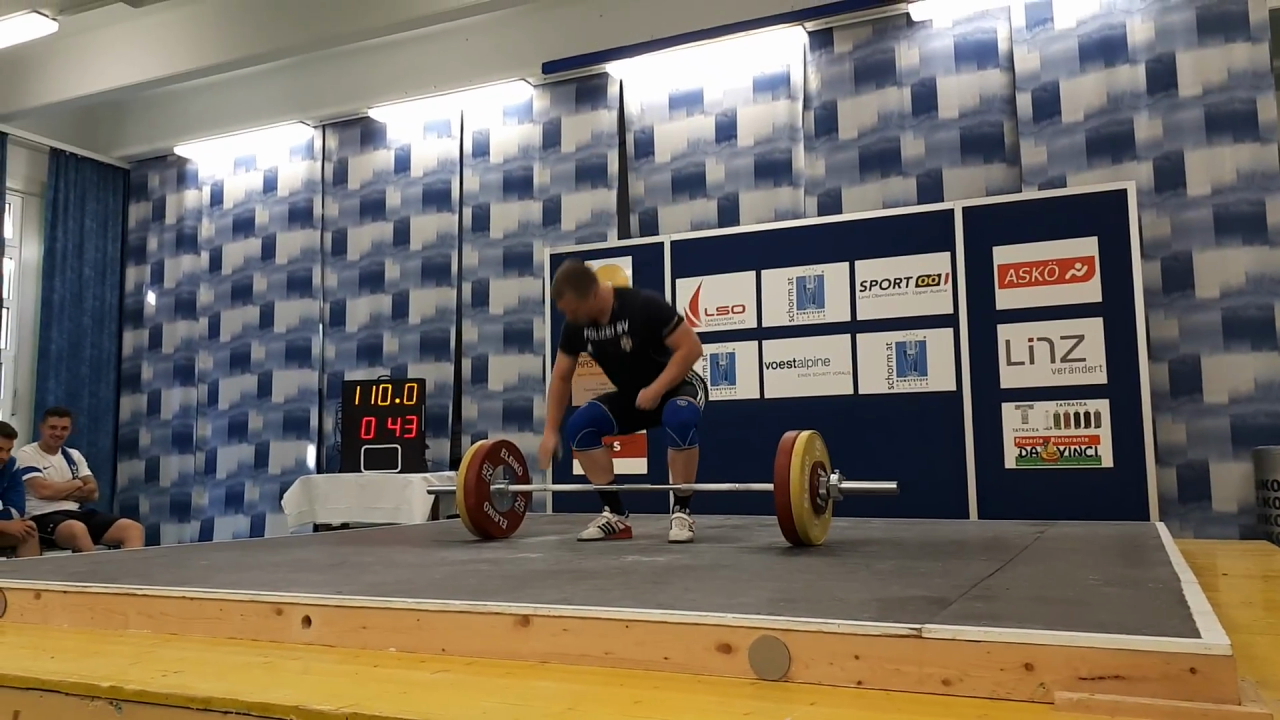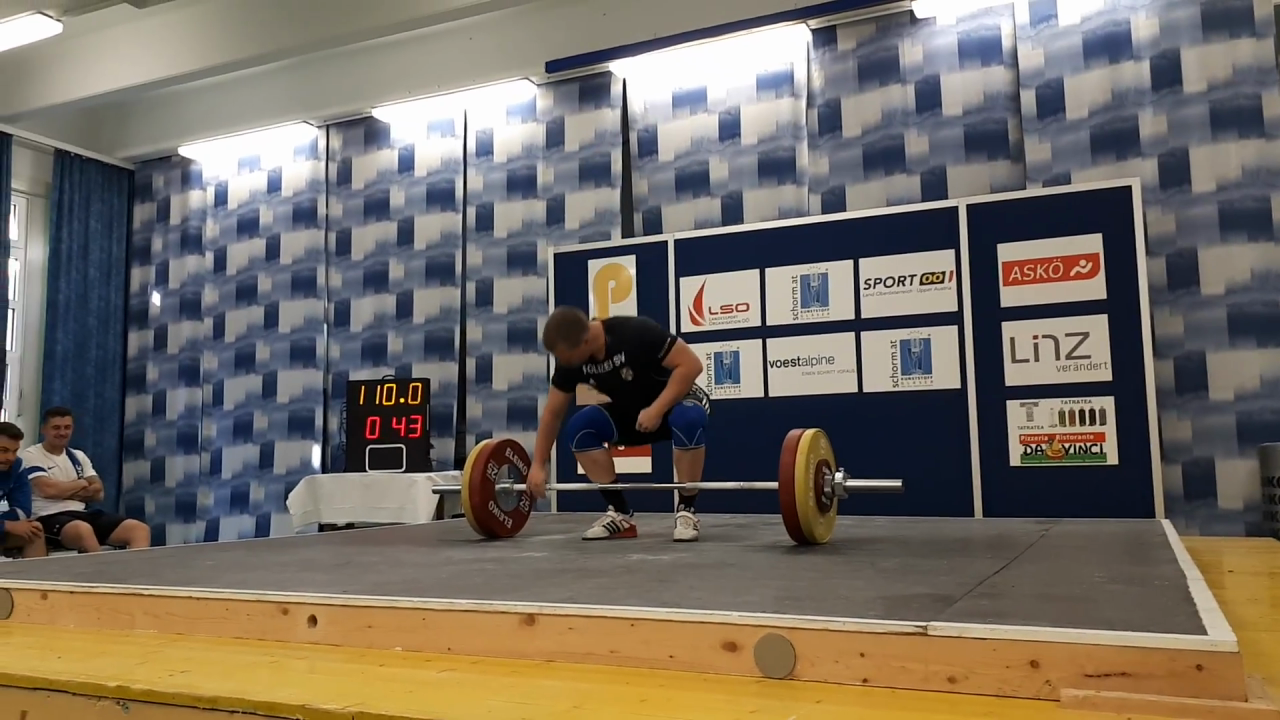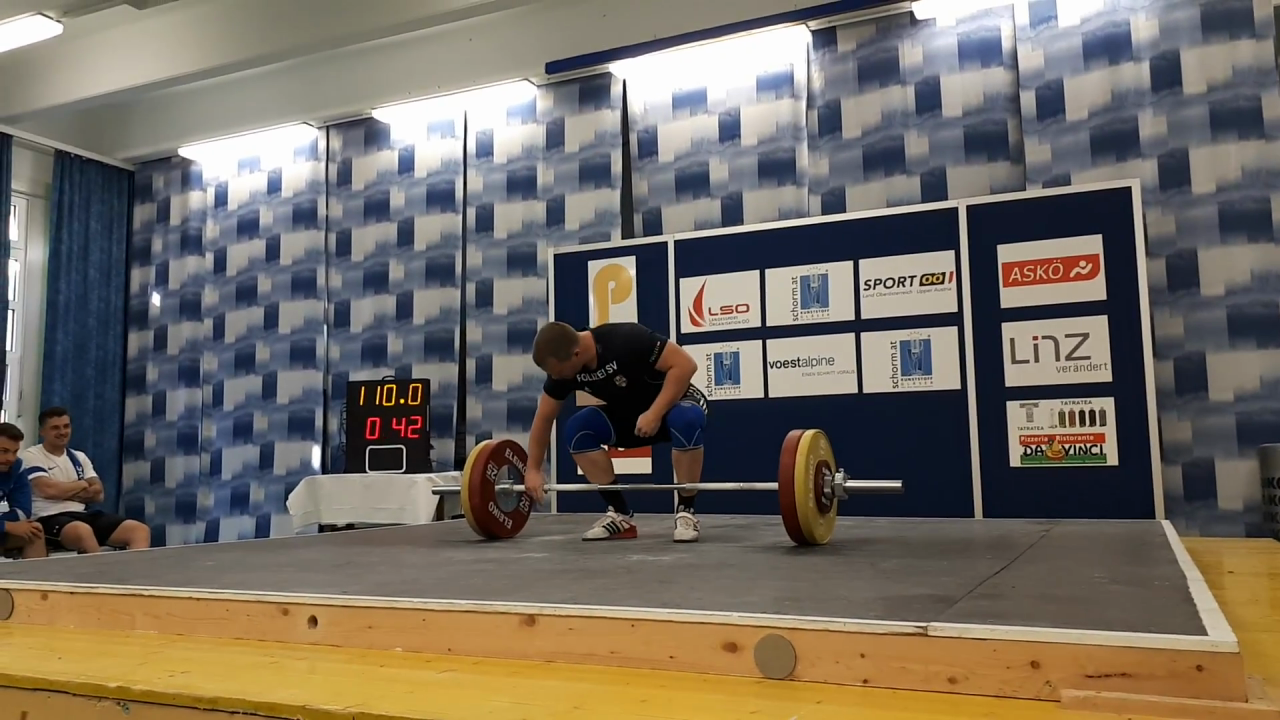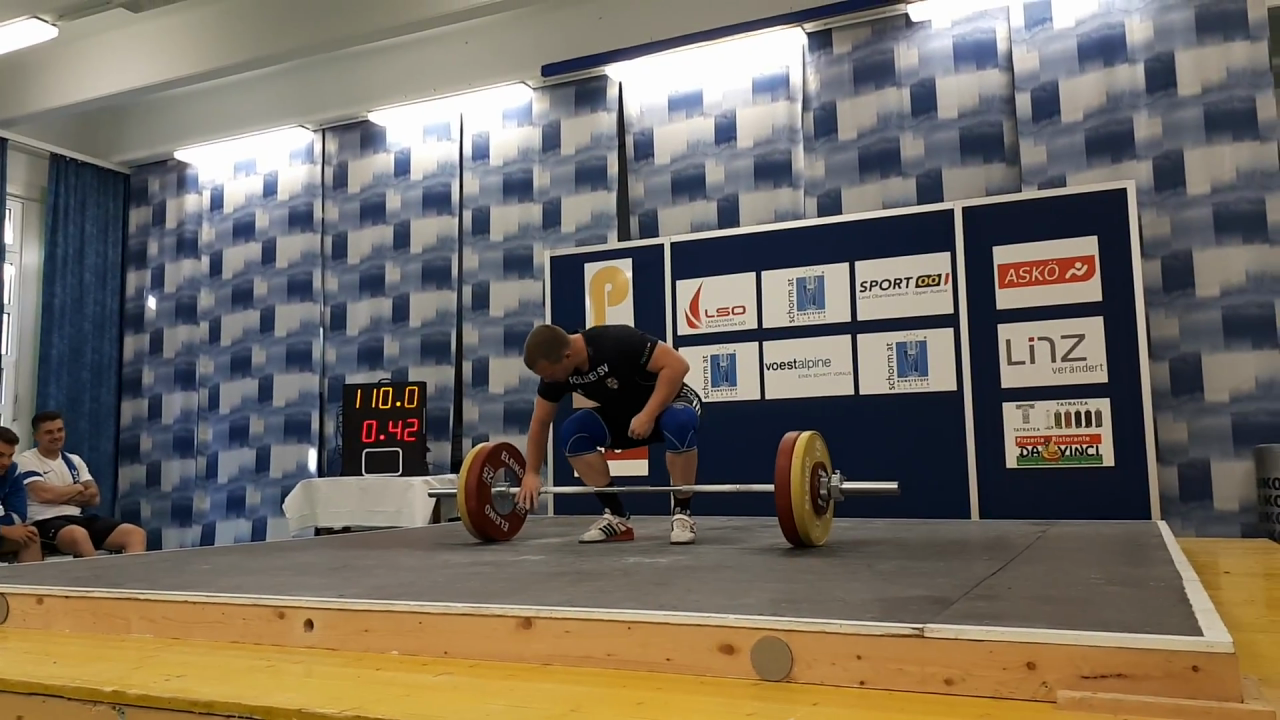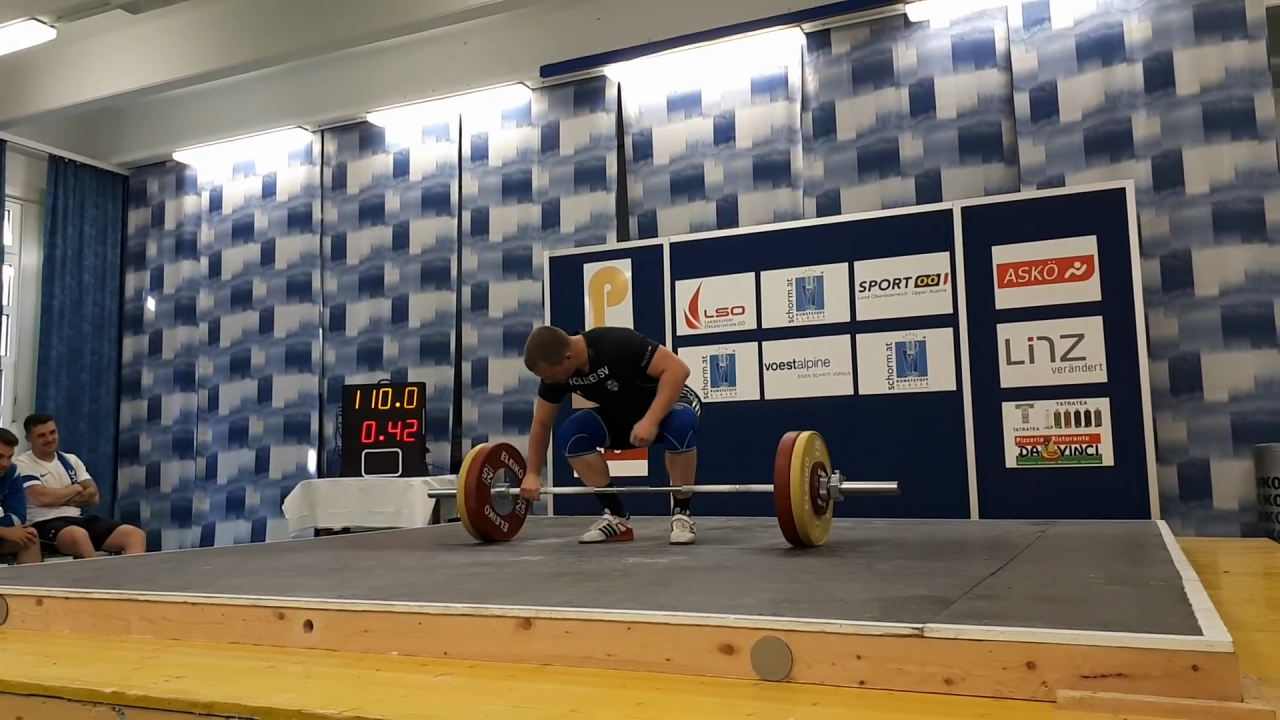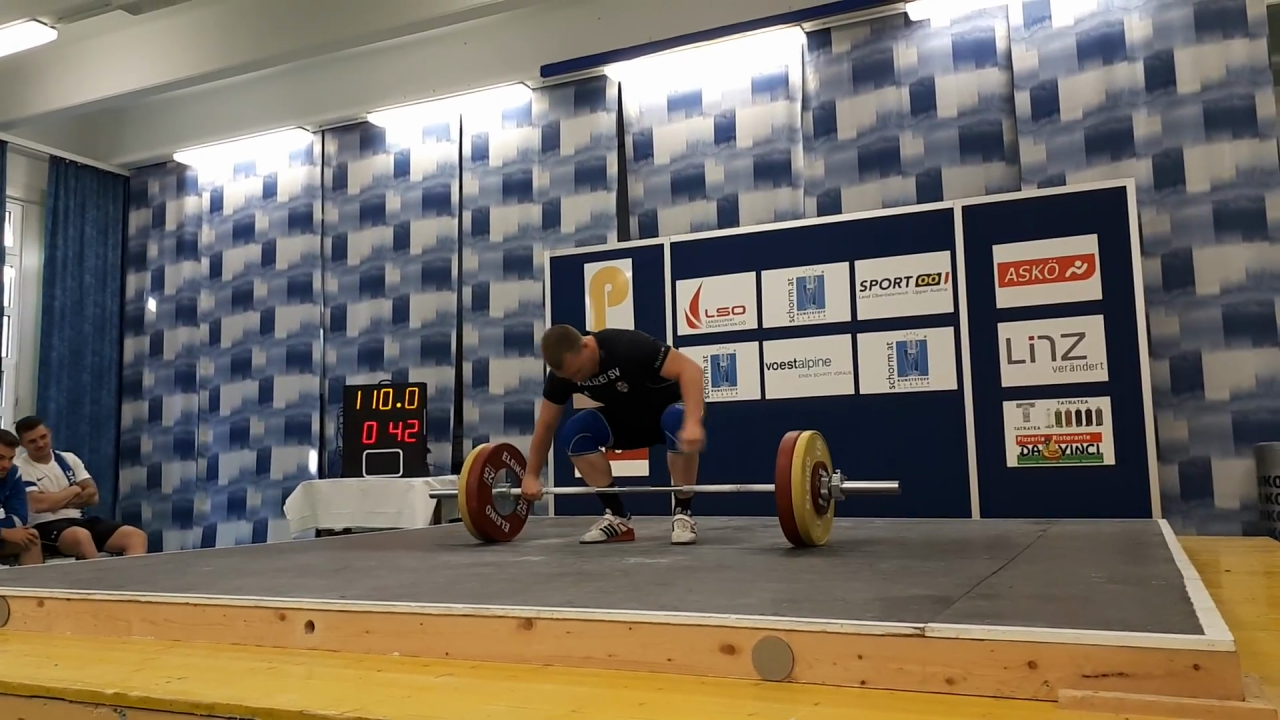
dt=0.2s
person 1, frame 1
left shoulder: (644, 306)
right shoulder: (576, 326)
left elbow: (691, 347)
right elbow: (561, 377)
left wrist: (656, 389)
right wrist: (550, 432)
left hip: (676, 388)
right hip: (630, 396)
left knee: (680, 418)
right knee: (579, 425)
left ankle: (682, 512)
right ankle: (615, 514)
person 1, frame 2
left shoulder: (637, 334)
right shoulder: (570, 362)
left elbow: (690, 364)
right elbow: (553, 413)
left wrist: (656, 410)
right wrist: (538, 465)
left hip: (677, 402)
right hip: (632, 414)
left knee: (687, 419)
right knee: (580, 427)
left ankle: (686, 511)
right ankle: (620, 514)
person 1, frame 3
left shoulder: (626, 340)
right shoulder: (563, 371)
left elbow: (685, 364)
right elbow: (544, 418)
left wrist: (654, 414)
right wrist: (533, 469)
left hip: (675, 402)
right hip: (629, 416)
left knee: (685, 420)
right knee: (576, 429)
left ankle: (686, 511)
right ankle: (620, 514)
person 1, frame 4
left shoulder: (617, 342)
right shoulder: (555, 372)
left elbow: (677, 365)
right elbow: (540, 422)
left wrist: (647, 416)
right wrist: (531, 474)
left hip: (670, 402)
left knee: (678, 423)
right knee: (572, 432)
left ankle: (682, 514)
right ankle: (617, 517)
person 1, frame 5
left shoulder: (617, 345)
right shoulder: (555, 372)
left elbow: (677, 369)
right elbow: (542, 423)
left wrist: (651, 421)
right wrist: (533, 474)
left hip: (670, 403)
left knee: (678, 423)
right knee: (572, 432)
left ankle: (682, 514)
right ankle: (616, 517)
person 1, frame 6
left shoulder: (627, 346)
right shoulder: (562, 375)
left elbow: (690, 369)
right elbow: (546, 425)
left wrist: (693, 423)
right wrist: (532, 476)
left hip: (673, 404)
right hip: (627, 418)
left knee: (679, 426)
right knee: (575, 432)
left ankle: (683, 514)
right ankle: (617, 517)
